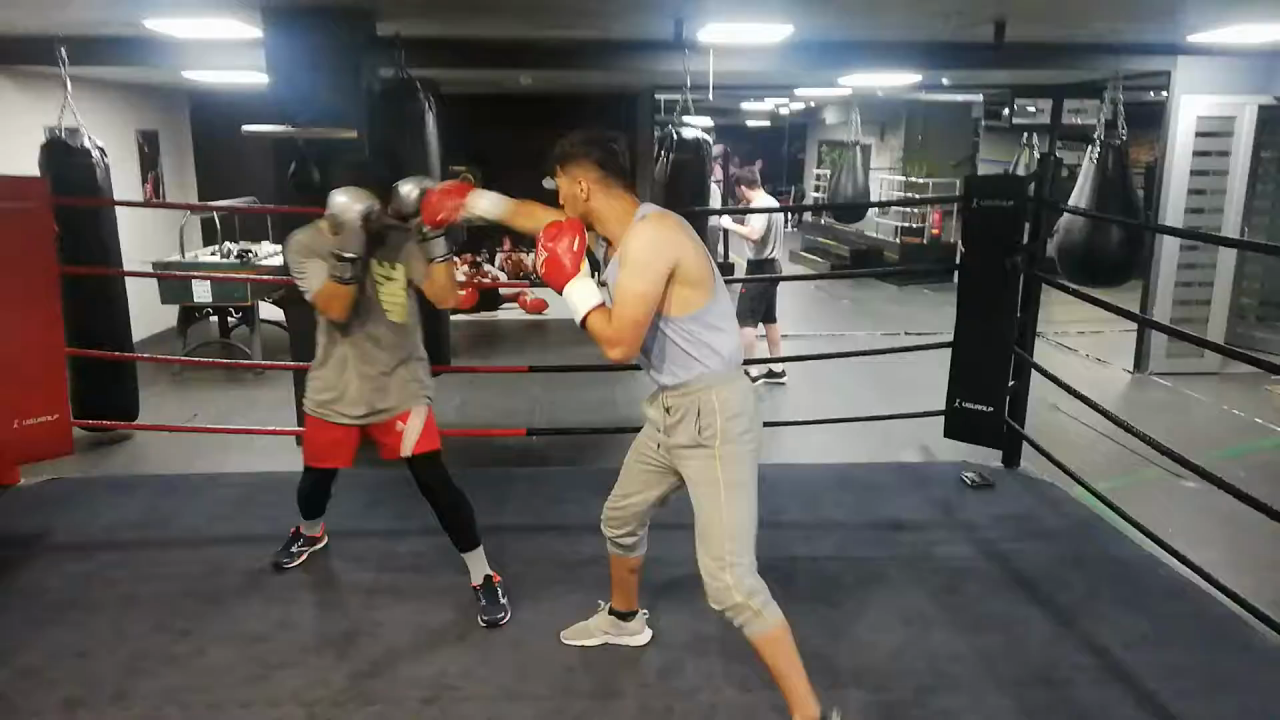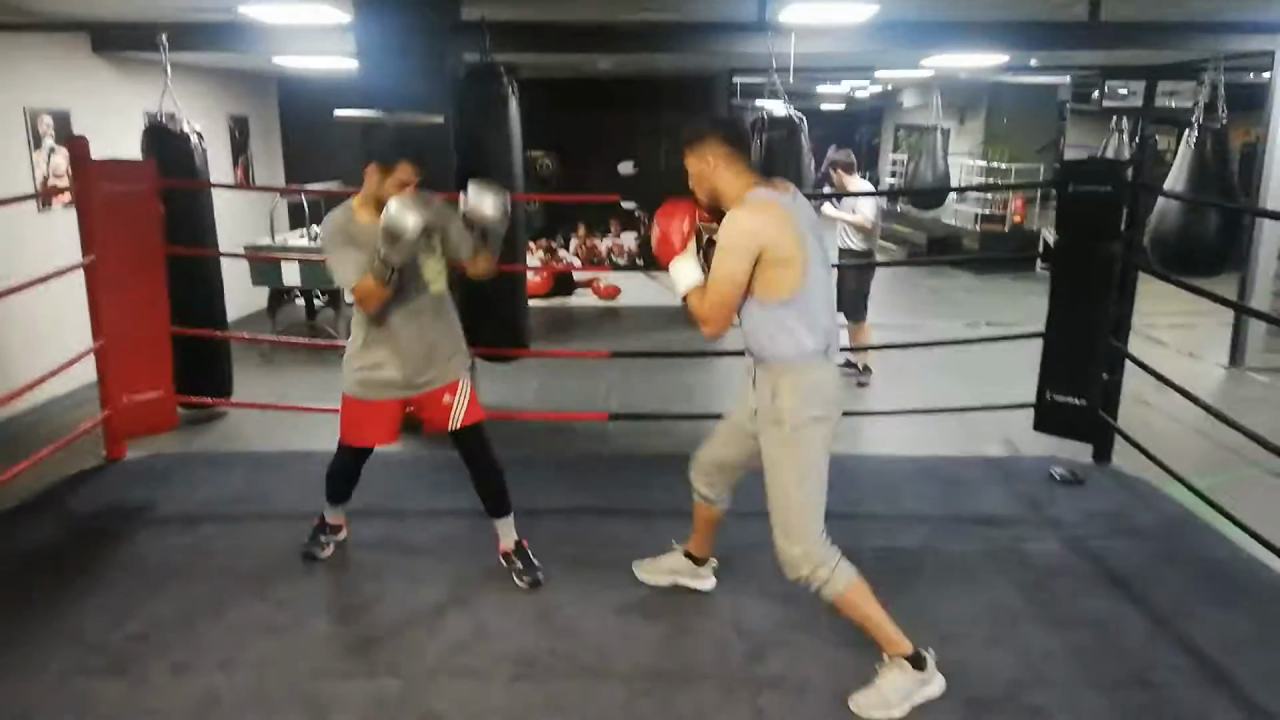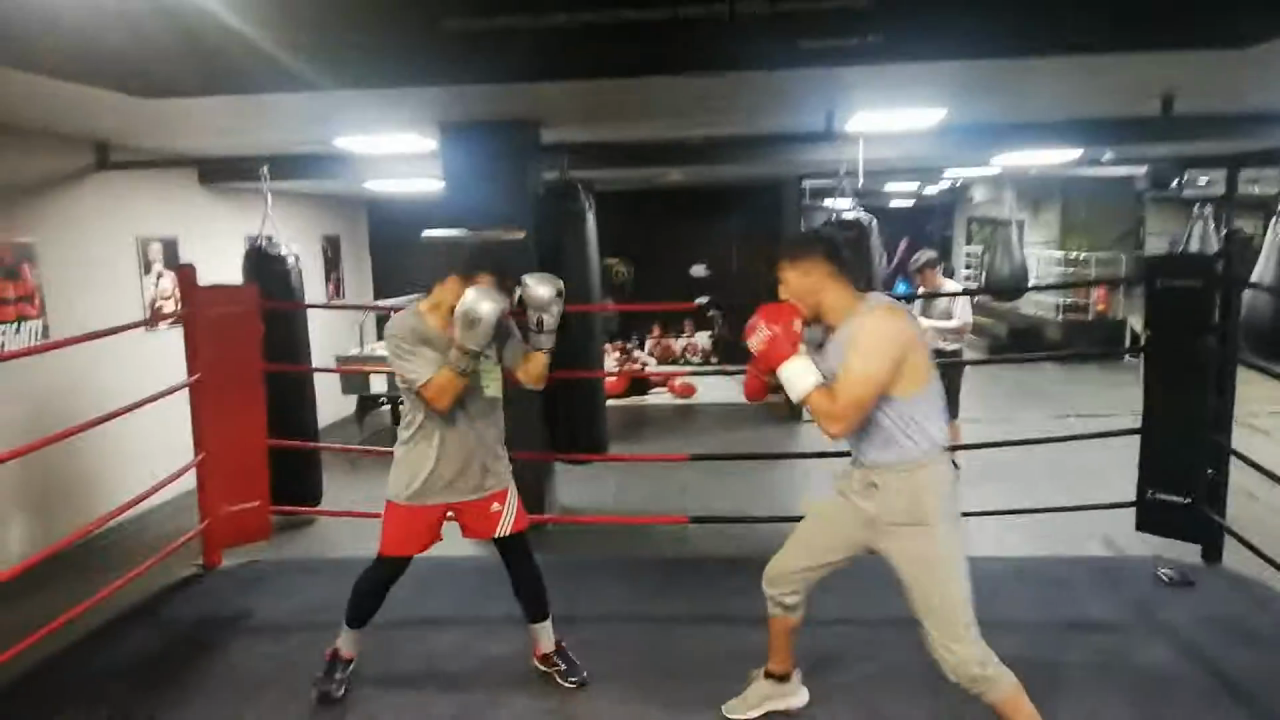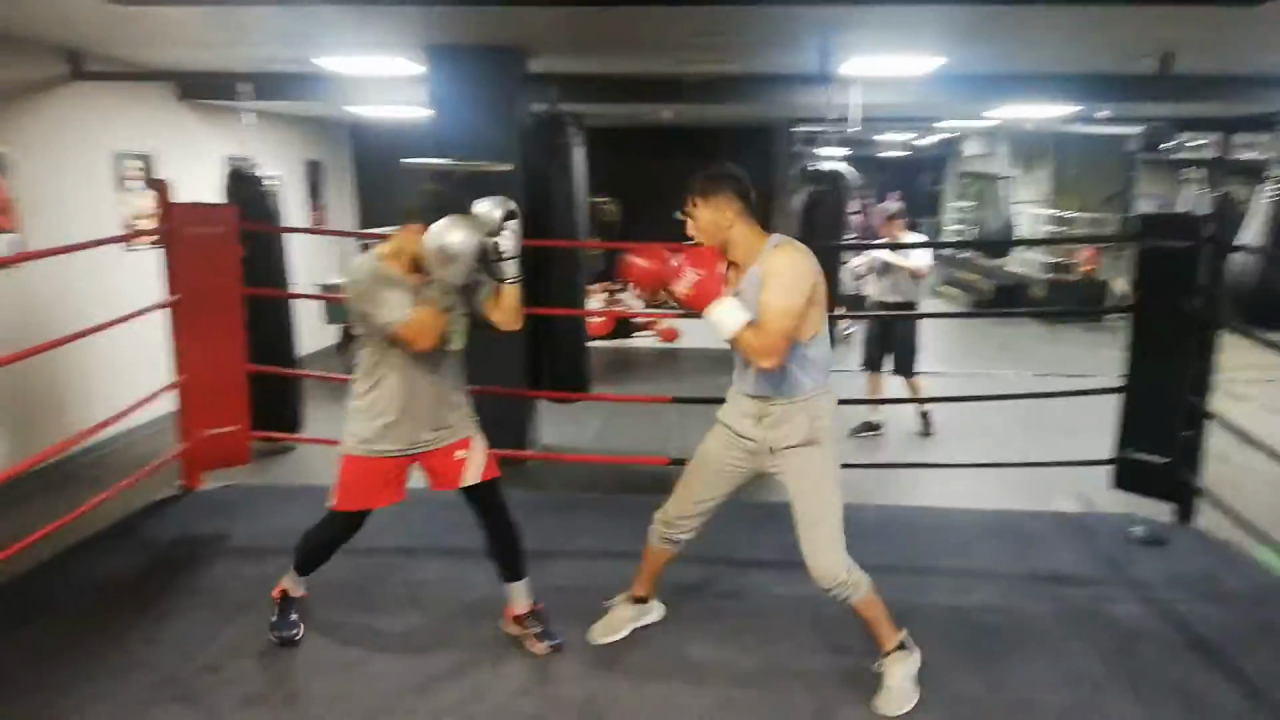
dt=0.5s
person 1, frame 1
left shoulder: (651, 237)
right shoulder: (623, 223)
left elbow: (620, 344)
right elbow: (541, 220)
left wrist: (571, 279)
right wrist: (469, 199)
left hip: (714, 411)
right hip: (672, 407)
left knee: (730, 582)
right knee: (620, 517)
right ankle: (624, 617)
person 1, frame 2
left shoulder: (745, 223)
right shoulder: (781, 193)
left elbow: (712, 321)
left wrist: (680, 259)
left hip: (796, 389)
right hip: (773, 382)
left knee: (802, 552)
right knee: (709, 467)
left ankle: (910, 662)
right ankle: (695, 561)
person 1, frame 3
left shoulder: (880, 324)
right shoulder: (836, 328)
left elbow: (839, 420)
left wrist: (787, 356)
right wrist: (777, 363)
left hip: (915, 495)
right hip: (863, 486)
left knee: (960, 653)
right knee: (782, 576)
right ankle: (779, 679)
person 1, frame 4
left shoulder: (788, 261)
right shoulder: (727, 259)
left elbow: (768, 352)
left wrist: (712, 299)
left hip: (800, 422)
right hip: (744, 414)
left knee: (828, 565)
right knee: (675, 519)
left ankle: (897, 652)
right ankle: (639, 600)
person 2, frame 1
left shoulder: (402, 236)
right shoulder: (306, 243)
left elbow: (446, 298)
right elbow: (334, 311)
left wrist: (433, 236)
right wrist: (347, 249)
left hip: (399, 384)
right hip: (336, 388)
left knee: (434, 479)
right knee: (318, 473)
left ankle: (483, 577)
right ankle: (309, 531)
person 2, frame 2
left shoulder: (435, 211)
right shoulder: (339, 228)
left elbow: (480, 268)
right elbow: (369, 303)
left wrist: (489, 229)
right wrist: (391, 254)
left hip: (440, 360)
right hip: (376, 367)
left knee: (476, 448)
right knee: (353, 452)
left ankle: (510, 544)
right ankle: (332, 521)
person 2, frame 3
left shoulder: (494, 323)
right shoulder: (405, 329)
left elbow: (534, 378)
right elbow: (441, 398)
left wrist: (543, 324)
right wrist: (466, 347)
left hip: (485, 468)
right hip: (423, 473)
left knee: (520, 555)
right knee: (388, 566)
left ankle: (547, 649)
right ankle: (343, 652)
person 2, frame 4
left shoulder: (457, 264)
right shoulder: (368, 276)
left elbow: (508, 320)
right elbow: (422, 338)
left wrist: (505, 255)
right wrist: (444, 279)
left hip: (448, 420)
right hip: (382, 427)
left knee: (494, 508)
right knee: (343, 520)
left ankle: (521, 610)
right ankle: (290, 592)
person 3, frame 1
left shoulder: (760, 206)
right shoulder: (773, 203)
left elbow: (754, 234)
left wrist: (729, 224)
left hip: (759, 267)
right hip: (771, 266)
left knee: (746, 319)
right knee: (769, 319)
left ankle: (748, 371)
right ankle: (776, 369)
person 3, frame 2
left shoulder: (865, 191)
right shoulder: (850, 191)
left elbow: (866, 222)
left wrist: (834, 213)
right wrist: (831, 201)
left hip: (859, 259)
right hip: (847, 256)
left knee: (858, 314)
right knee: (849, 312)
left ankle: (865, 365)
right ankle: (854, 359)
person 3, frame 3
left shoulder: (956, 292)
right shoulder: (921, 292)
left elbow: (964, 325)
left wrist: (929, 323)
left hip: (949, 358)
left knee: (949, 414)
person 3, frame 4
left shoulder: (918, 242)
right shoulder: (878, 247)
left elbow: (922, 271)
right elbow: (858, 272)
left wrist: (891, 258)
right wrist: (854, 267)
left hip: (904, 311)
right hip: (878, 309)
left knee: (906, 370)
right knee: (872, 367)
left ankle: (923, 411)
right ankle: (874, 419)
